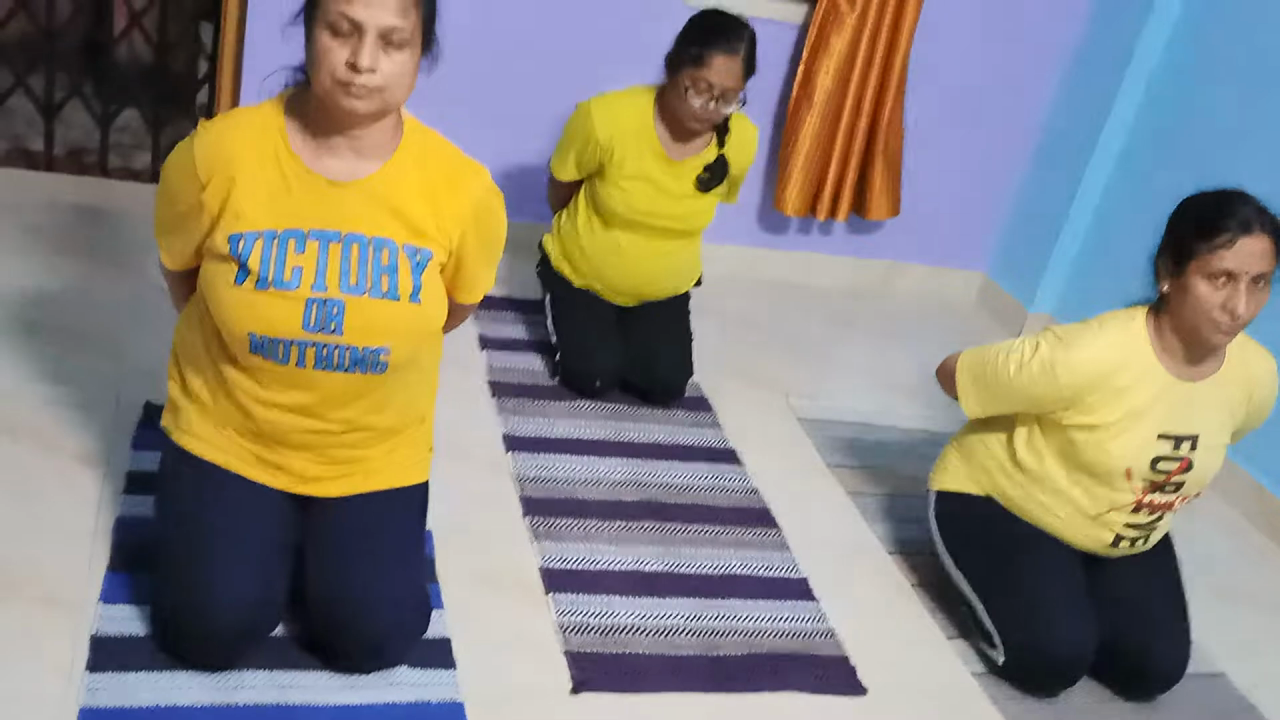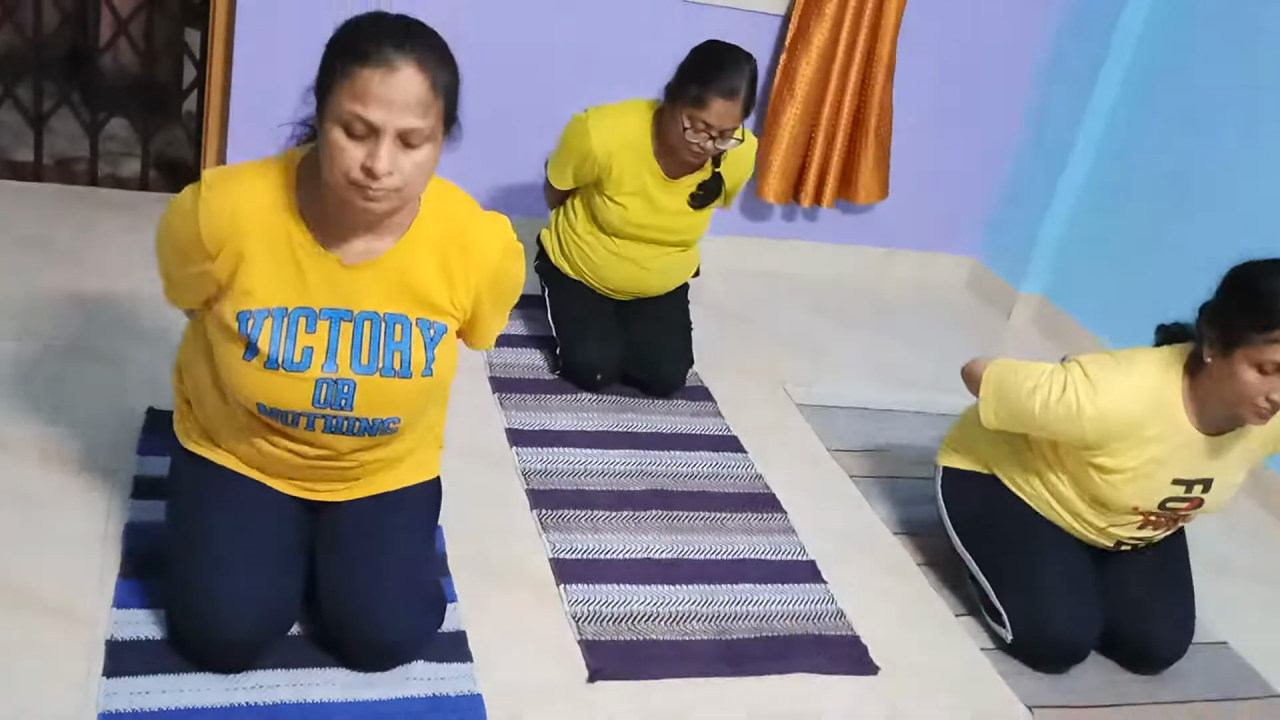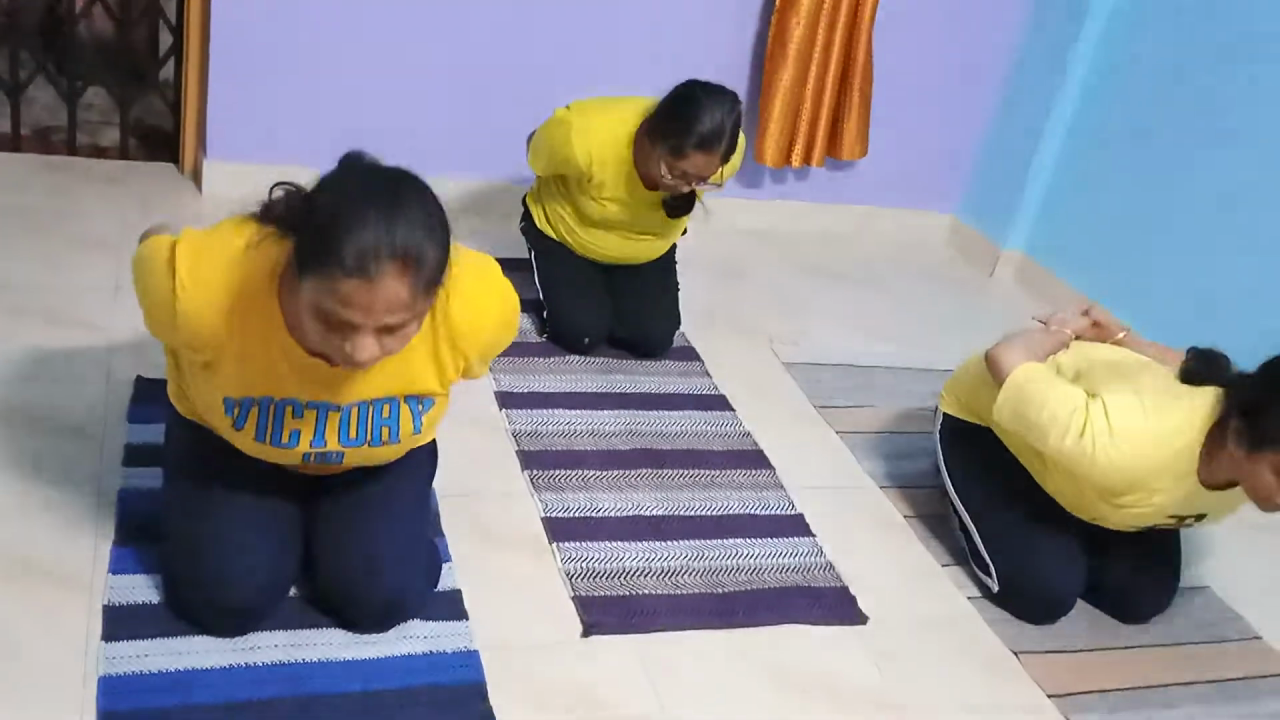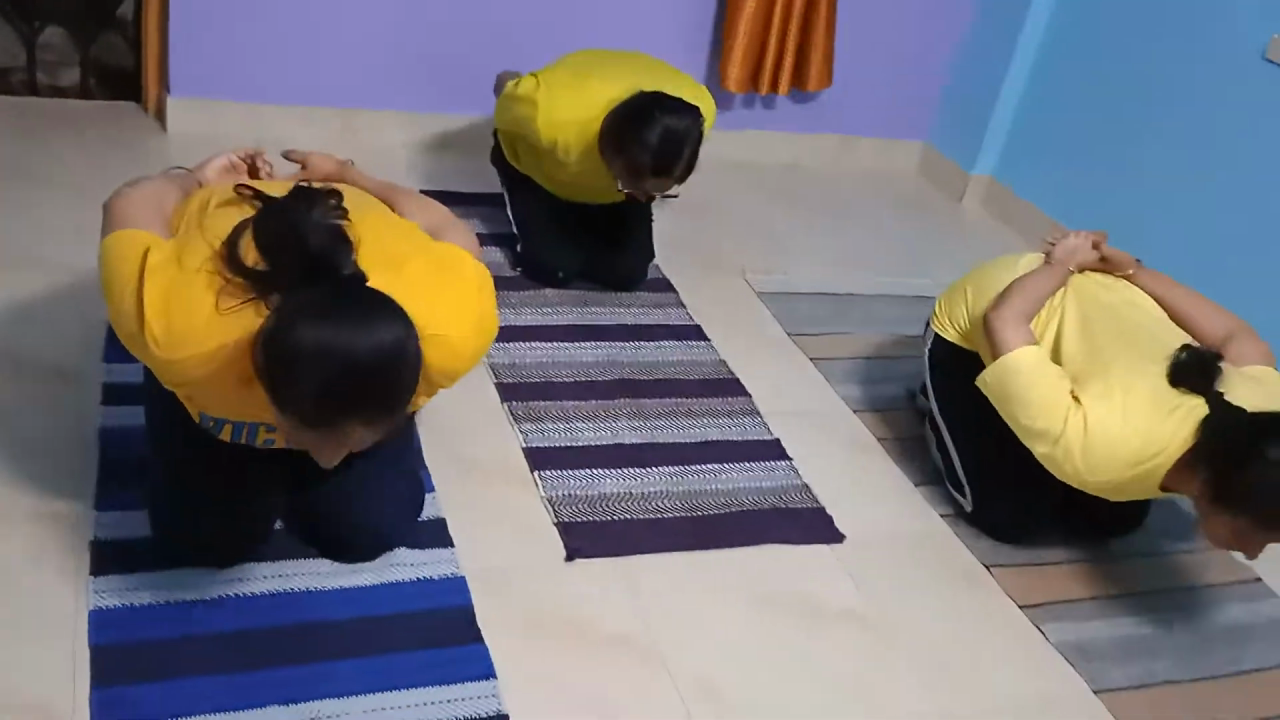
dt=0.7s
person 1, frame 1
left shoulder: (463, 188)
right shoulder: (215, 153)
right elbow: (181, 279)
left hip: (375, 456)
right hip: (228, 439)
left knee: (370, 639)
right knee: (209, 631)
left ankle: (321, 538)
right ankle: (271, 531)
person 1, frame 2
left shoulder: (484, 245)
right shoulder: (220, 211)
left hip: (386, 470)
right hip: (235, 455)
left knee: (386, 636)
right knee: (225, 633)
left ankle: (332, 540)
right ankle: (284, 535)
person 1, frame 3
left shoulder: (480, 307)
right shoulder: (202, 283)
right elbow: (154, 248)
left knee: (385, 597)
right knee: (226, 599)
right ankle: (278, 508)
person 1, frame 4
left shoulder: (451, 331)
right shoulder: (180, 329)
left elbow: (450, 232)
right elbow: (131, 206)
left wrist: (346, 176)
right wrist: (193, 182)
left knee: (373, 529)
right knee: (206, 536)
person 2, frame 1
right shoulder: (1090, 354)
right elbow: (952, 373)
right wrist: (1033, 432)
right hip: (1000, 500)
left knee: (1155, 670)
right knee: (1053, 660)
left ankle: (1064, 579)
right ankle: (993, 571)
person 2, frame 2
right shoulder: (1117, 398)
right elbow: (977, 373)
left knee: (1159, 646)
right knee: (1058, 640)
left ankle: (1070, 562)
right ankle: (995, 549)
person 2, frame 3
right shoulder: (1130, 445)
right elbow: (1003, 359)
left wrist: (1120, 338)
right wrist: (1064, 333)
left knee: (1142, 599)
right knee: (1045, 596)
right ankle: (975, 495)
person 2, frame 4
right shoulder: (1099, 452)
left elbow: (1240, 339)
right elbow: (1002, 321)
left wrist: (1128, 268)
right wrist: (1064, 264)
left knee: (1116, 520)
right knee: (1013, 518)
right ankle: (945, 407)
person 3, frame 1
left shoulder: (741, 141)
right shoulder: (605, 118)
right elbow: (560, 190)
left wrist: (649, 239)
left hip: (664, 290)
right hip: (581, 276)
left knee: (664, 387)
right knee: (591, 378)
left ankle: (623, 329)
right ankle: (577, 318)
person 3, frame 2
left shoulder: (740, 156)
right shoulder: (602, 133)
right elbow: (556, 188)
right wrist: (585, 231)
left hip: (662, 285)
right hip: (579, 270)
left knee: (665, 378)
right knee: (594, 371)
left ankle: (619, 321)
right ankle: (573, 313)
person 3, frame 3
left shoulder: (725, 156)
right shoulder: (584, 135)
right elbow: (537, 151)
right hip: (565, 234)
left knee: (653, 340)
right knee: (582, 334)
person 3, frame 4
left shoulder: (699, 110)
right shoulder: (551, 112)
right elbow: (504, 84)
right hip: (538, 164)
left knee: (627, 273)
right knee: (554, 269)
